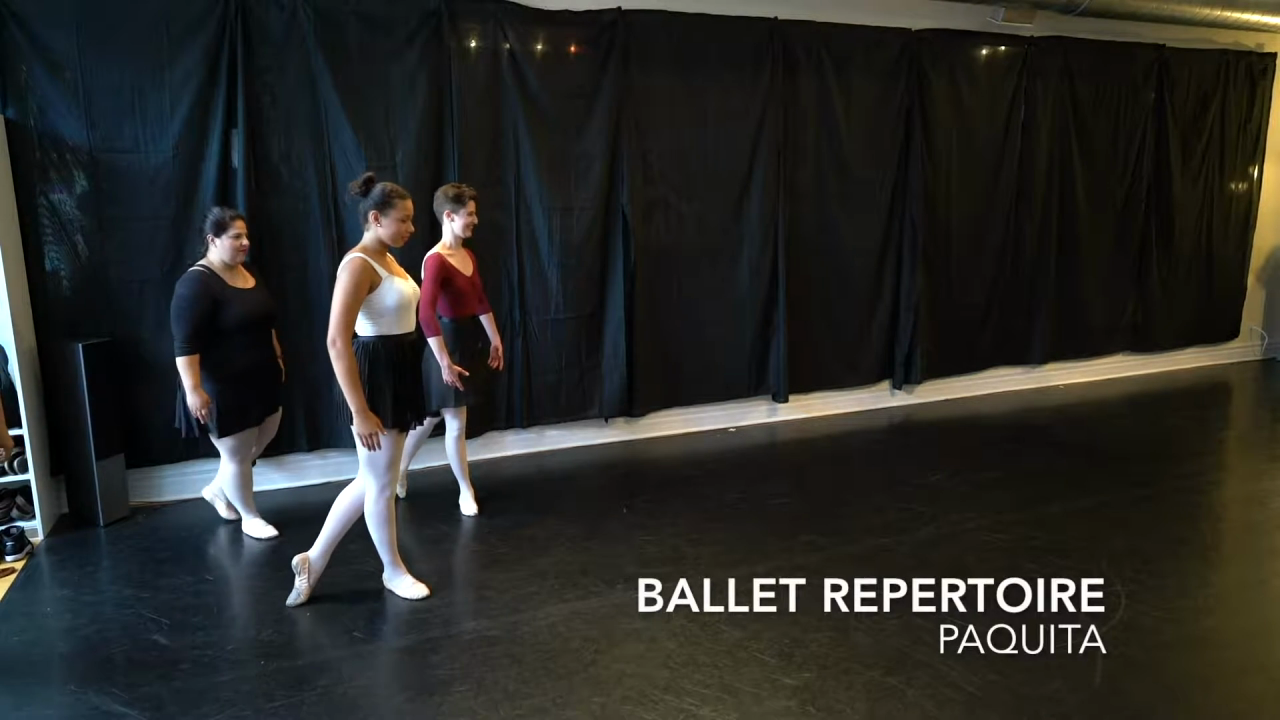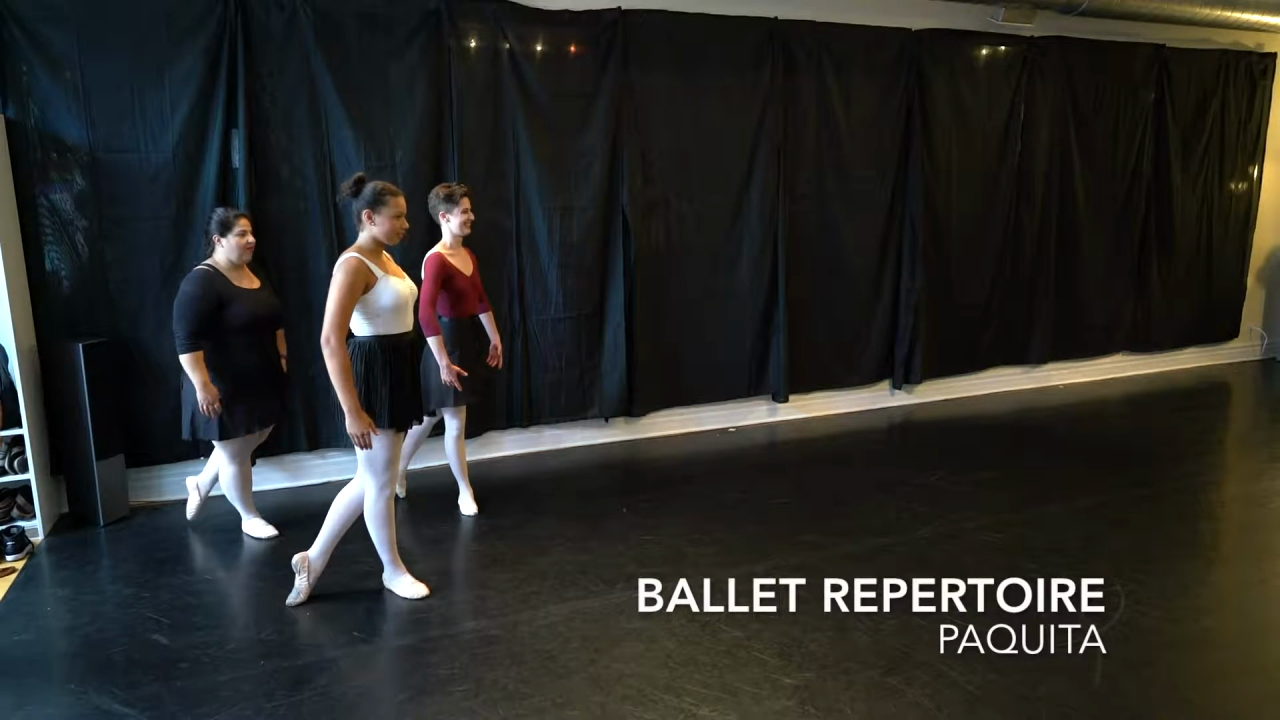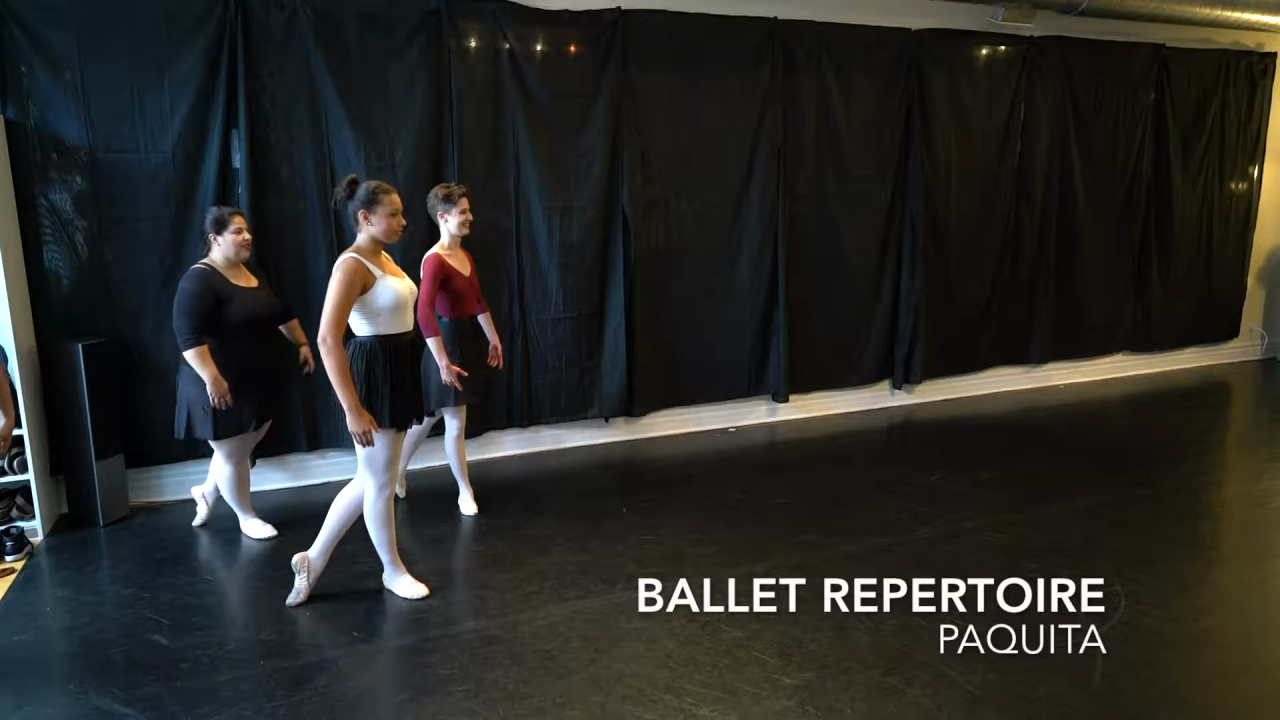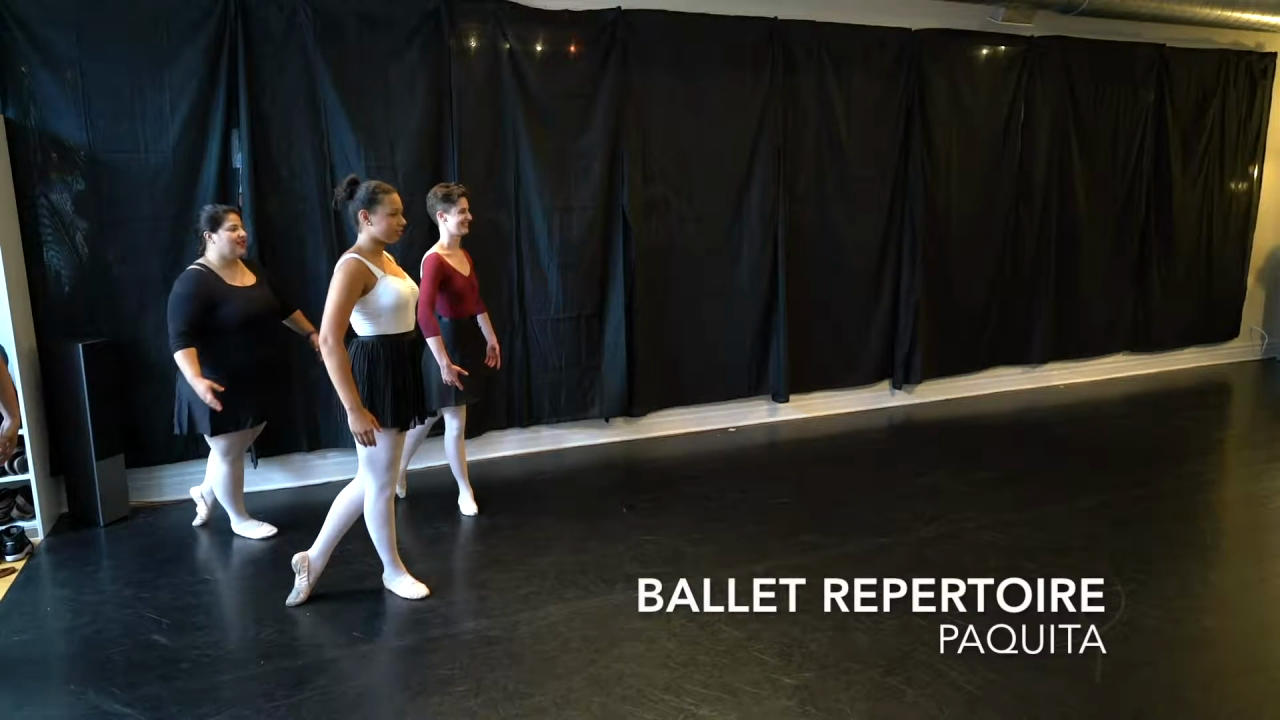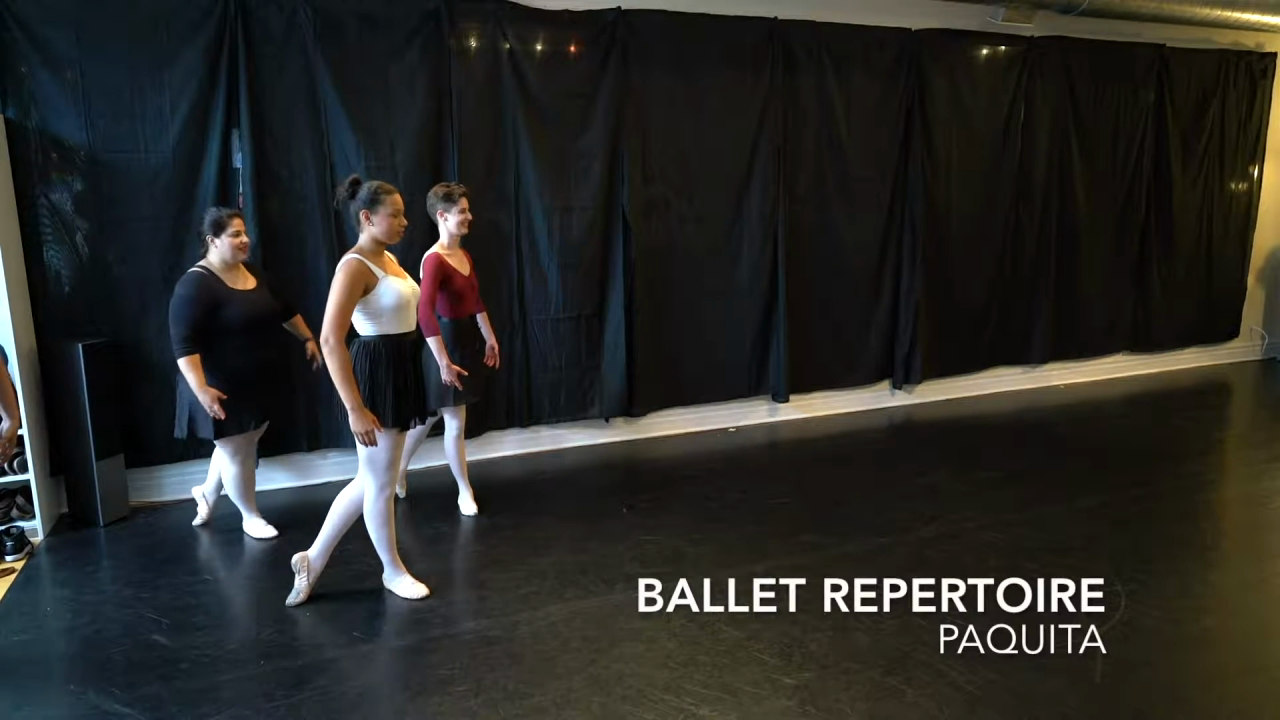
dt=0.3s
person 1, frame 1
left shoulder: (387, 259)
right shoulder: (358, 266)
right elbow: (337, 341)
right wrist: (360, 411)
left hip: (398, 372)
right hip: (375, 375)
left knee: (370, 479)
right knee: (380, 483)
left ankle: (313, 560)
right ankle: (393, 570)
person 1, frame 2
left shoulder: (384, 258)
right shoulder: (354, 265)
right elbow: (332, 340)
left wrist: (402, 380)
right wrist: (352, 411)
left hip: (396, 371)
right hip: (373, 374)
left knee: (370, 479)
right knee: (380, 482)
left ankle: (313, 560)
right ankle: (393, 570)
person 1, frame 3
left shoulder: (384, 258)
right shoulder: (352, 265)
right elbow: (328, 339)
left wrist: (403, 378)
right wrist: (352, 408)
left hip: (397, 370)
right hip: (373, 373)
left knee: (369, 478)
right knee: (380, 482)
left ankle: (313, 559)
right ankle: (393, 570)
person 1, frame 4
left shoulder: (386, 258)
right shoulder: (354, 266)
right elbow: (329, 340)
left wrist: (406, 380)
right wrist: (354, 408)
left hip: (400, 370)
right hip: (375, 373)
left knee: (370, 478)
right knee: (380, 482)
left ankle: (313, 559)
right ankle: (392, 570)
person 1, frame 5
left shoulder: (388, 259)
right shoulder: (355, 267)
right elbow: (330, 339)
left wrist: (409, 379)
right wrist: (355, 408)
left hip: (400, 370)
right hip: (375, 373)
left knee: (370, 478)
right knee: (380, 483)
left ankle: (313, 559)
right ankle: (392, 570)
person 2, frame 1
left shoulder: (469, 256)
right shoulder: (436, 260)
left elbow: (481, 301)
right elbow: (426, 315)
left wrist: (495, 340)
right wrist: (444, 361)
left hip: (471, 339)
right hip: (449, 341)
left knee: (432, 415)
right knee: (456, 424)
left ankle: (398, 472)
right ankle: (466, 492)
person 2, frame 2
left shoulder: (469, 255)
right shoulder: (436, 260)
left elbow: (481, 300)
right elbow: (426, 314)
left wrist: (494, 338)
right wrist: (443, 361)
left hip: (470, 338)
right hip: (448, 340)
left knee: (431, 415)
right knee: (455, 424)
left ankle: (397, 472)
right ankle: (465, 492)
person 2, frame 3
left shoulder: (466, 256)
right shoulder: (434, 261)
left elbow: (478, 301)
right elbow: (424, 314)
left wrist: (493, 338)
right wrist: (442, 361)
left hip: (468, 338)
right hip: (447, 340)
left knee: (430, 415)
right knee: (455, 424)
left ankle: (397, 472)
right ankle: (464, 491)
person 2, frame 4
left shoulder: (465, 256)
right shoulder: (434, 260)
left elbow: (476, 301)
right elbow: (425, 314)
left wrist: (491, 338)
right wrist: (443, 361)
left hip: (468, 338)
right hip: (447, 341)
left knee: (430, 414)
right knee: (456, 423)
left ankle: (398, 472)
right ankle: (465, 491)
person 2, frame 5
left shoulder: (465, 255)
right shoulder: (434, 260)
right elbow: (425, 313)
left wrist: (490, 338)
right wrist: (443, 361)
left hip: (468, 339)
right hip: (447, 340)
left knee: (430, 415)
right knee: (455, 424)
left ankle: (398, 472)
right ankle: (465, 491)
person 3, frame 1
left shoulder: (247, 272)
right shoulder: (197, 284)
left elbow: (265, 321)
right elbow: (185, 343)
left wrist: (277, 356)
right wrist: (194, 389)
left hip: (259, 379)
right hip: (223, 387)
left knee: (262, 439)
right knee: (238, 453)
left ankle: (218, 489)
right ankle: (250, 517)
person 3, frame 2
left shoulder: (252, 274)
right shoulder: (202, 282)
left elbow: (273, 320)
right elbow: (187, 340)
left wrist: (282, 356)
right wrist: (202, 385)
left hip: (261, 380)
right hip: (225, 387)
left knee: (247, 443)
right knee: (236, 454)
left ankle: (202, 483)
right ankle: (249, 517)
person 3, frame 3
left shoulder: (250, 273)
right shoulder: (199, 280)
left elbow: (281, 312)
right elbow: (188, 336)
left wrist: (302, 344)
right wrist: (212, 379)
left hip: (259, 382)
right hip: (224, 388)
left knee: (243, 446)
right knee: (233, 454)
left ankle: (207, 492)
right ankle: (247, 517)
person 3, frame 4
left shoulder: (252, 269)
right shoulder: (195, 281)
left elbow: (282, 305)
right elbow: (181, 338)
left wrist: (311, 333)
right wrist: (195, 380)
left hip: (257, 379)
right hip: (221, 387)
left knee: (238, 445)
right knee: (229, 451)
left ankle: (206, 493)
right ankle: (239, 519)
person 3, frame 5
left shoulder: (251, 272)
right shoulder: (196, 285)
left elbow: (283, 308)
right elbow: (184, 344)
left wrist: (308, 339)
right wrist: (200, 388)
left hip: (258, 382)
right hip: (222, 389)
left knee: (241, 445)
right knee: (238, 451)
left ankle: (208, 492)
right ankle: (251, 516)
